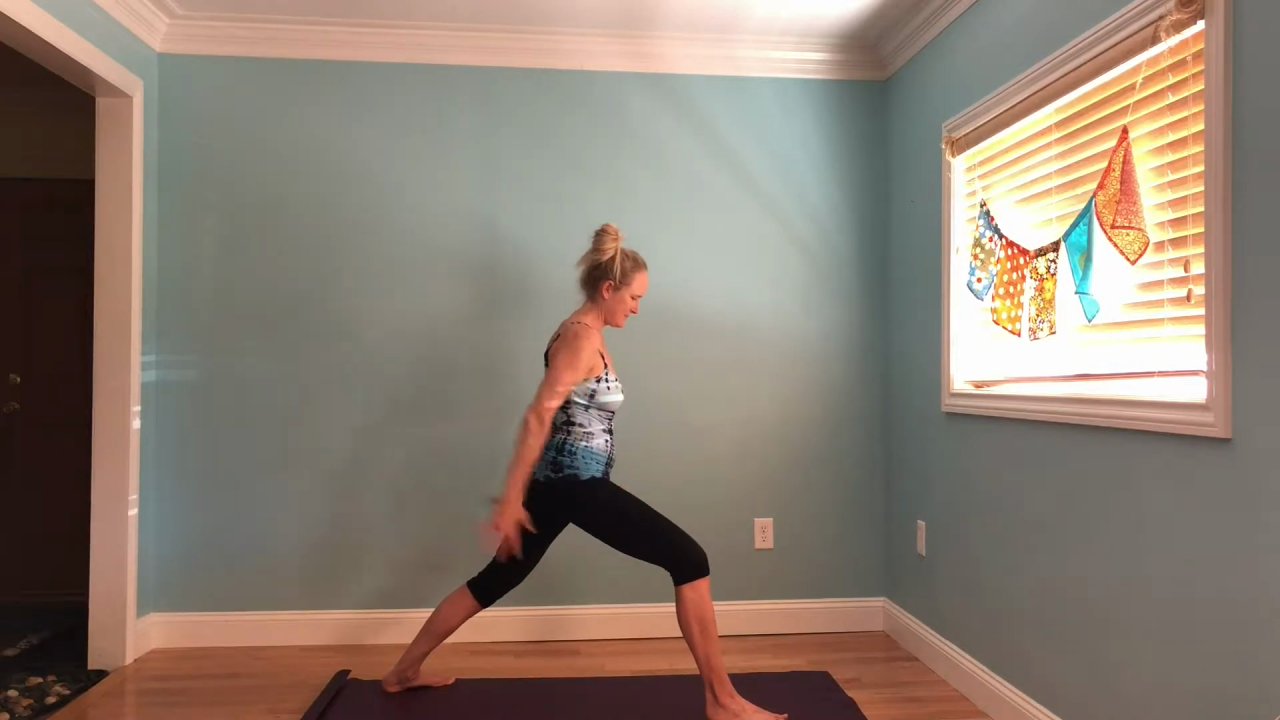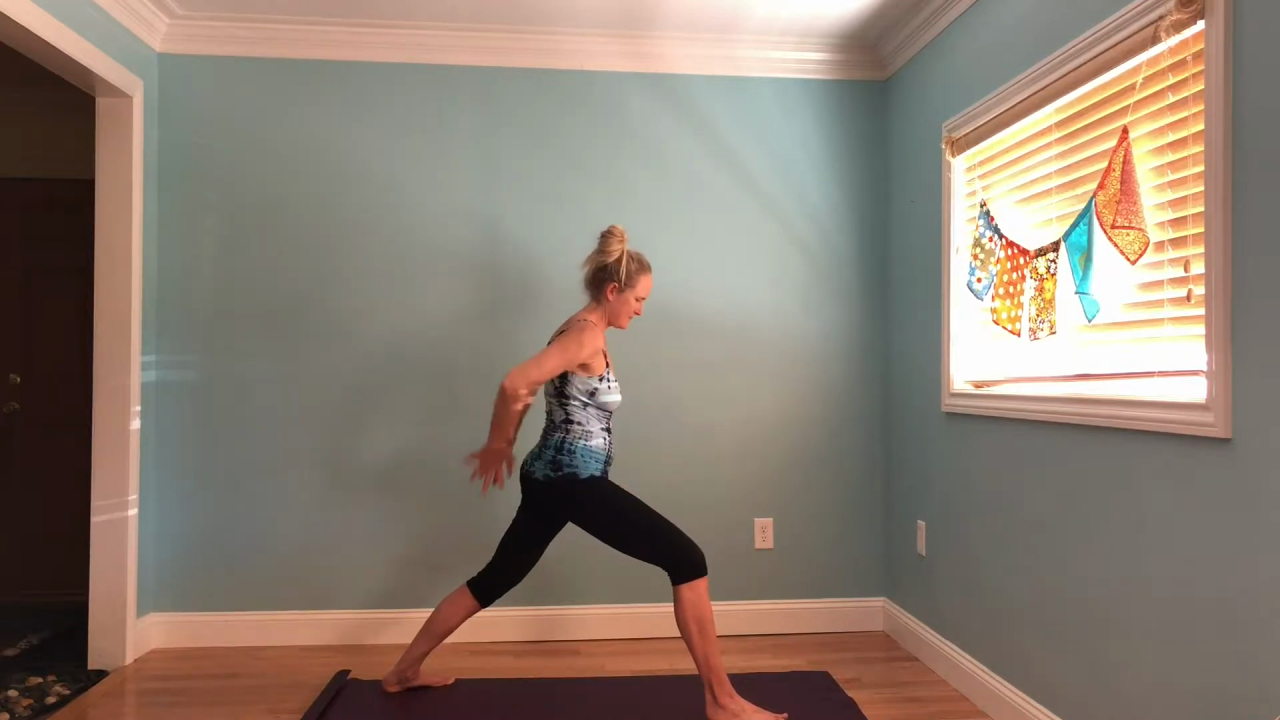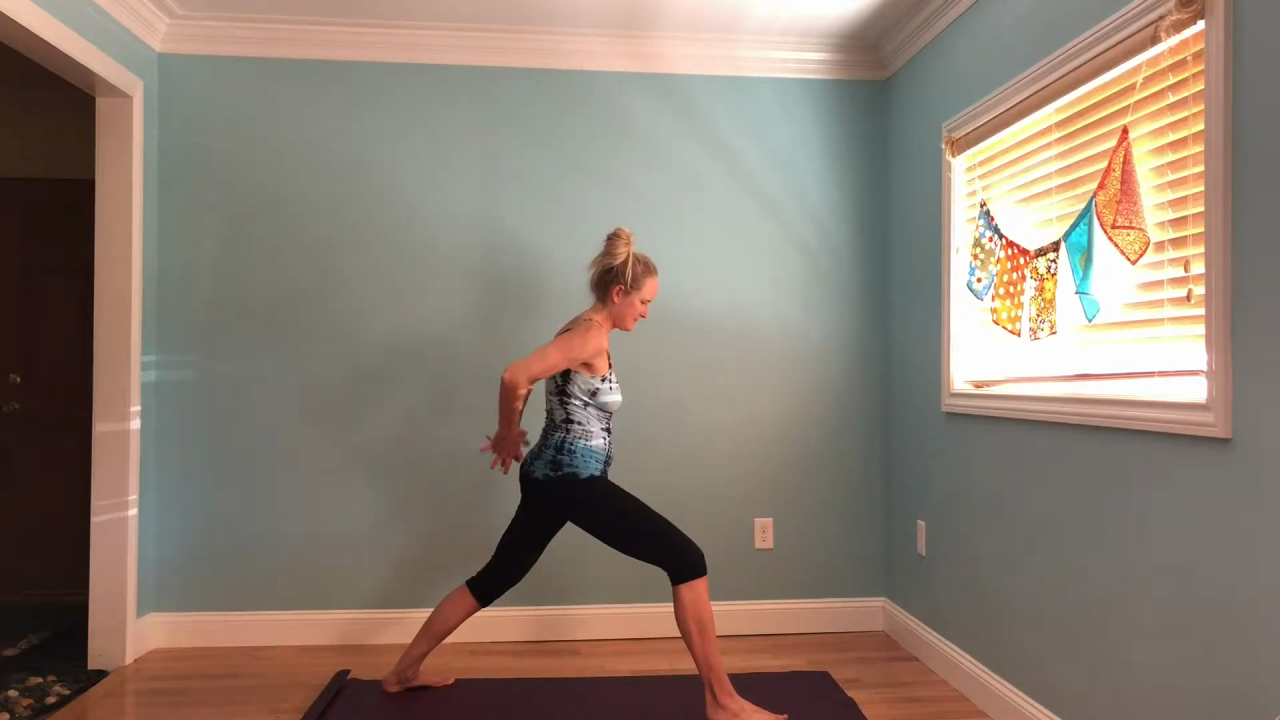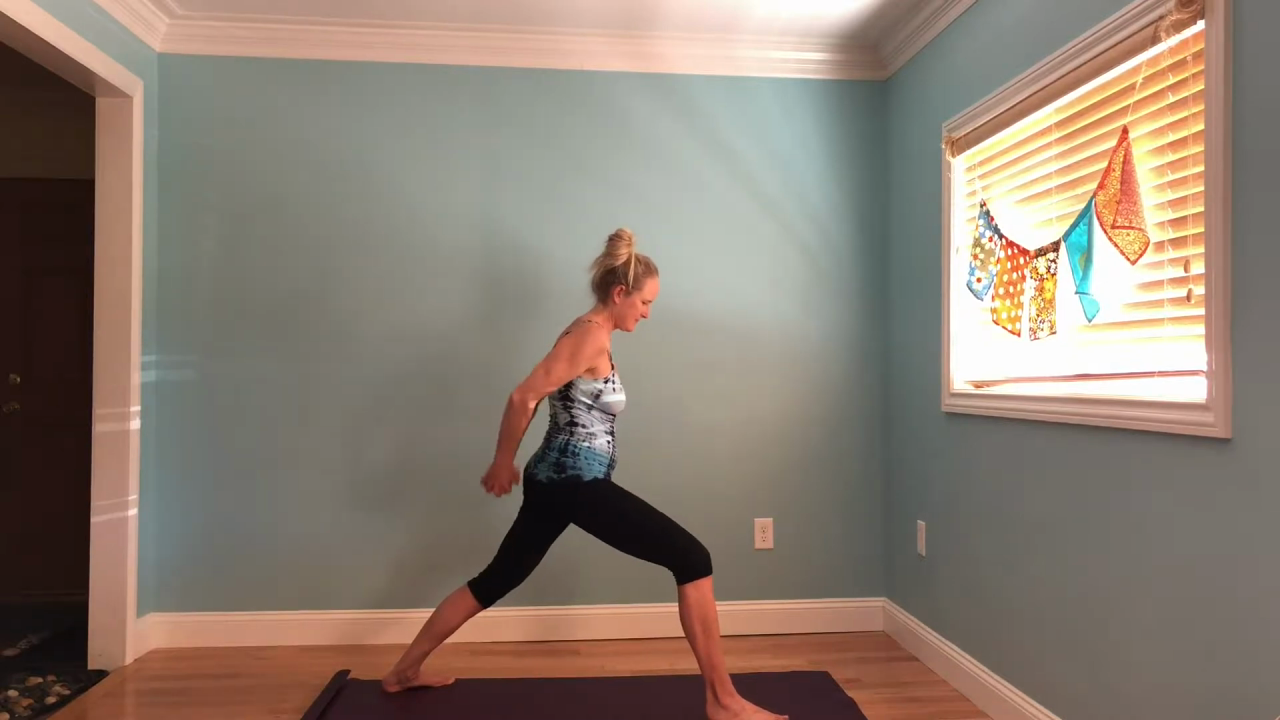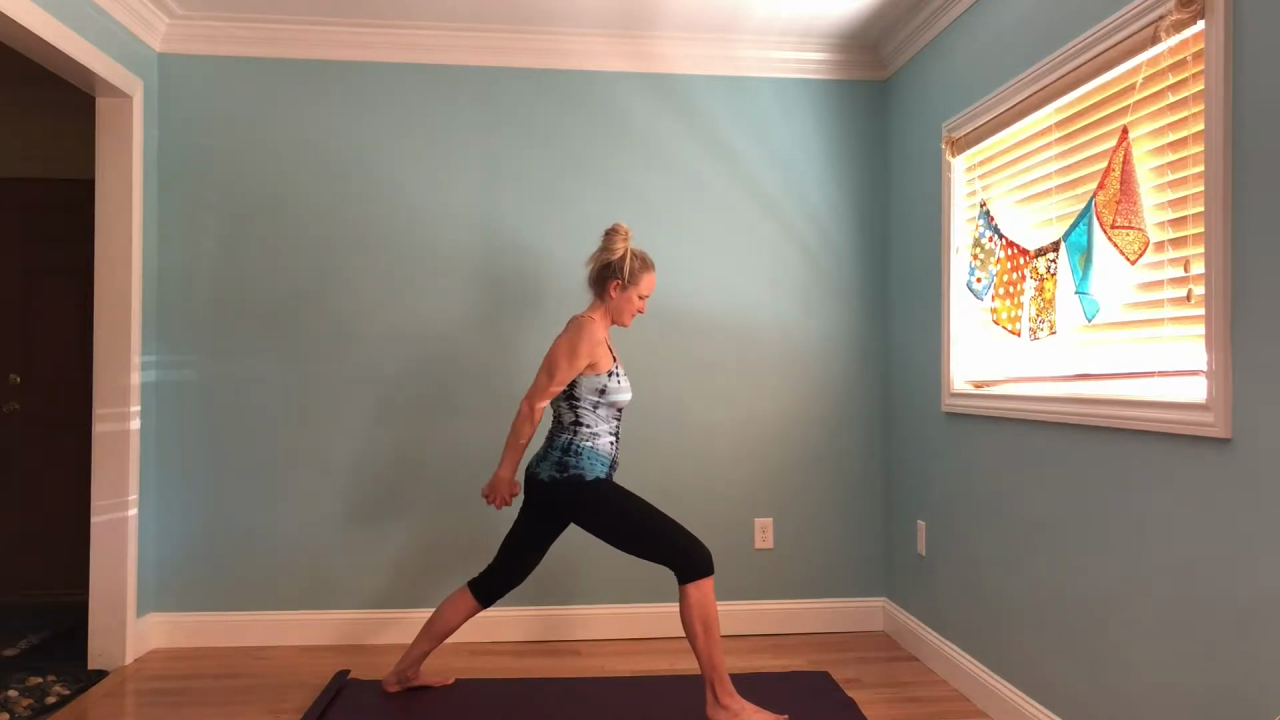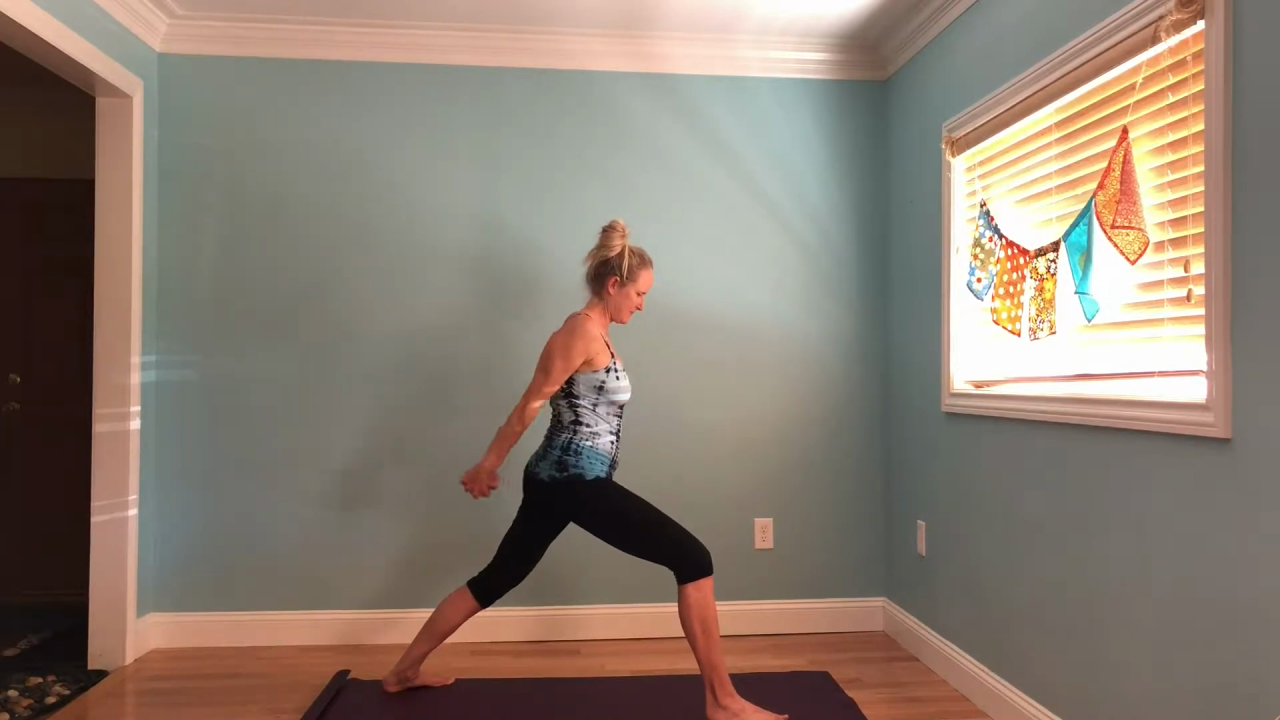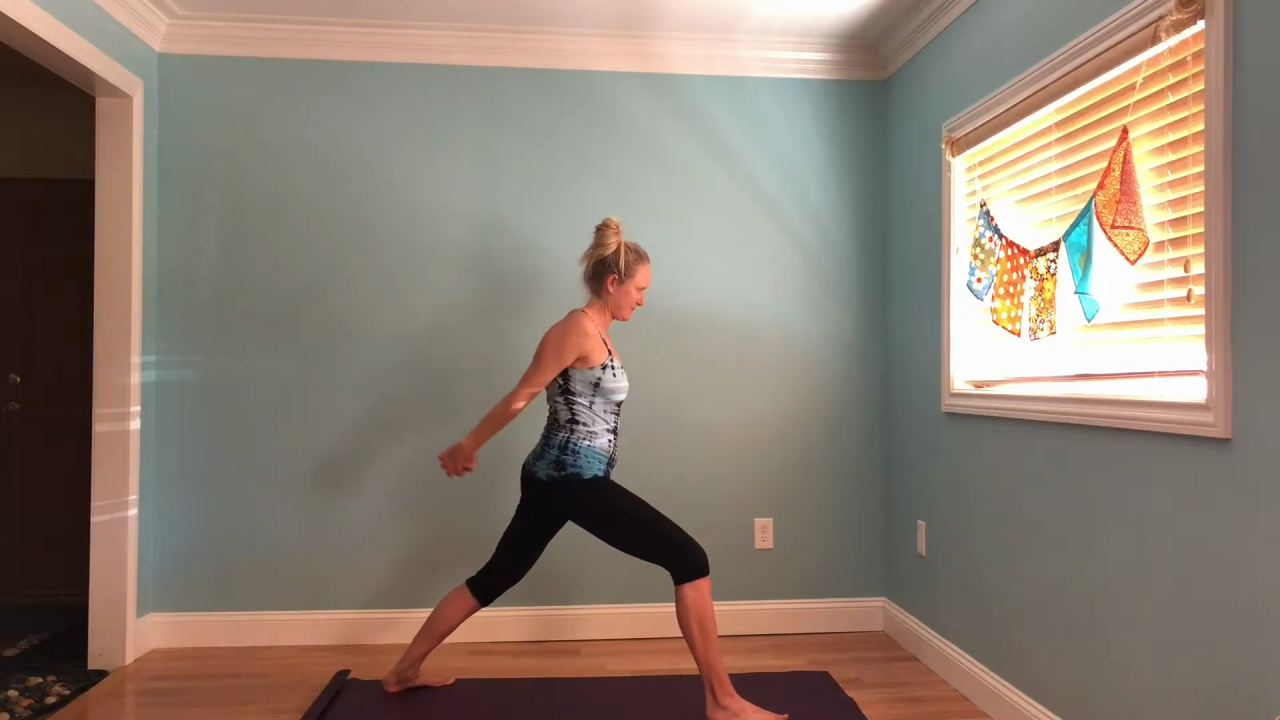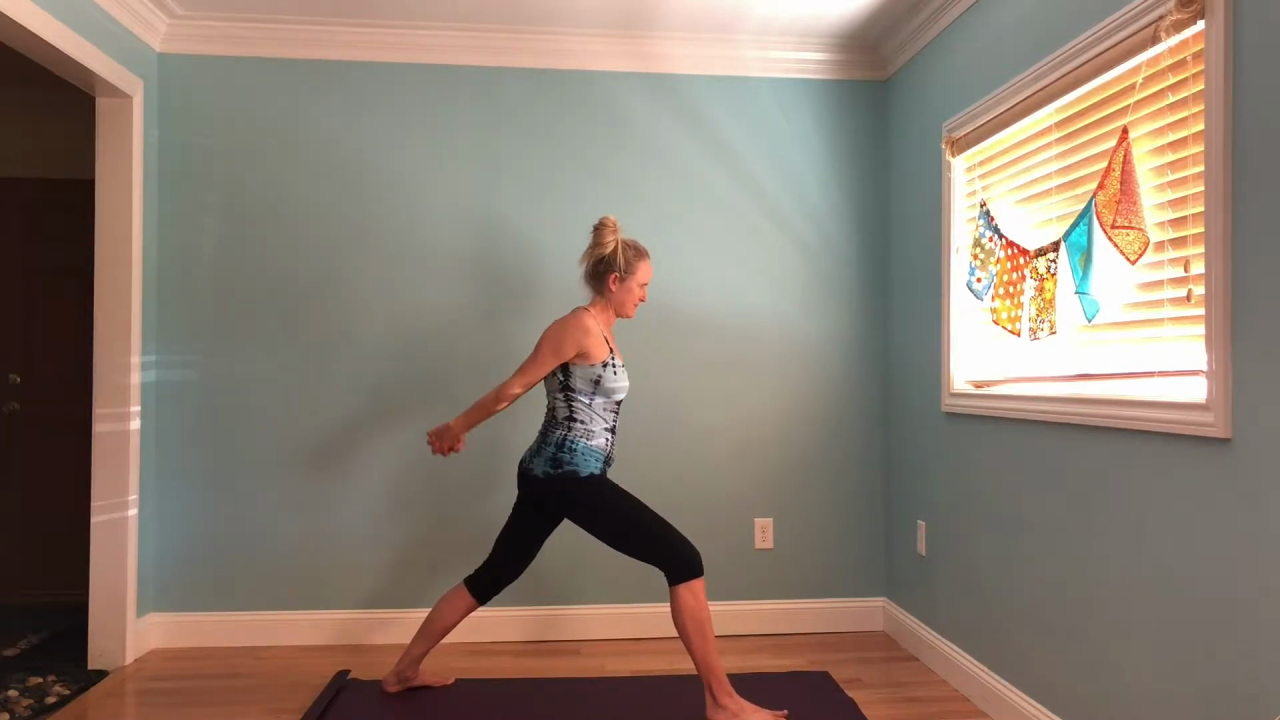
dt=0.2s
person 1, frame 1
left shoulder: (583, 334)
right shoulder: (582, 337)
right elbow: (540, 417)
left wrist: (518, 494)
right wrist: (511, 498)
left hip: (568, 478)
right hip: (575, 480)
left knee: (496, 578)
right knee: (689, 561)
left ankle: (405, 670)
person 1, frame 2
left shoulder: (583, 332)
right shoulder: (587, 334)
left elbow: (524, 389)
right elbow: (514, 385)
left wrist: (499, 446)
right wrist: (497, 446)
left hip: (555, 475)
right hip: (573, 478)
left knee: (494, 578)
right knee: (686, 560)
left ankle: (404, 670)
person 1, frame 3
left shoulder: (584, 332)
right shoulder: (592, 335)
left elbow: (525, 377)
right elbow: (513, 377)
left wrist: (510, 437)
right wrist: (507, 435)
left hip: (552, 475)
right hip: (573, 478)
left knee: (494, 577)
right knee: (686, 560)
left ankle: (404, 669)
person 1, frame 4
left shoulder: (586, 334)
right shoulder: (591, 337)
left elbow: (532, 397)
right elbow: (523, 397)
left wrist: (507, 464)
right wrist: (504, 463)
left hip: (556, 478)
right hip: (578, 481)
left knee: (496, 579)
right knee: (692, 559)
left ankle: (405, 670)
person 1, frame 5
left shoulder: (589, 332)
right shoulder: (589, 333)
left elbow: (540, 403)
right elbow: (534, 404)
left wrist: (510, 473)
right wrist: (505, 473)
left hip: (559, 477)
right hip: (579, 480)
left knee: (496, 579)
right knee: (693, 560)
left ankle: (404, 670)
person 1, frame 6
left shoulder: (591, 331)
right shoulder: (582, 330)
left elbow: (541, 400)
right elbow: (531, 403)
left wrist: (492, 465)
right wrist: (488, 465)
left hip: (557, 477)
right hip: (578, 480)
left knee: (495, 578)
right knee: (693, 560)
left ankle: (405, 670)
person 1, frame 7
left shoulder: (595, 332)
right shoulder: (578, 328)
left elbow: (526, 397)
right elbow: (521, 395)
left wrist: (471, 447)
right wrist: (468, 446)
left hip: (556, 475)
right hip: (575, 478)
left knee: (494, 577)
right knee: (689, 560)
left ankle: (405, 670)
person 1, frame 8
left shoulder: (599, 331)
right shoulder: (581, 325)
left elbow: (517, 388)
right elbow: (514, 386)
right wrist: (458, 427)
left hip: (553, 473)
right hip: (571, 475)
left knee: (491, 575)
right knee: (683, 561)
left ankle: (404, 670)
